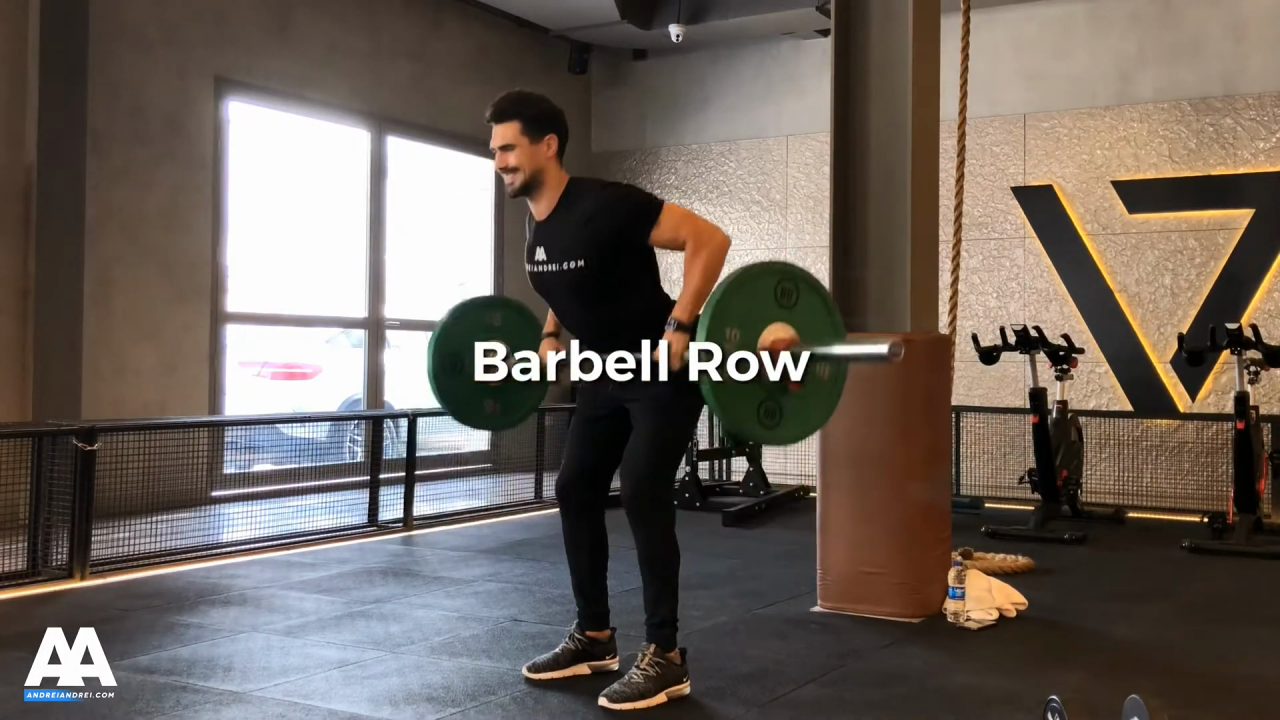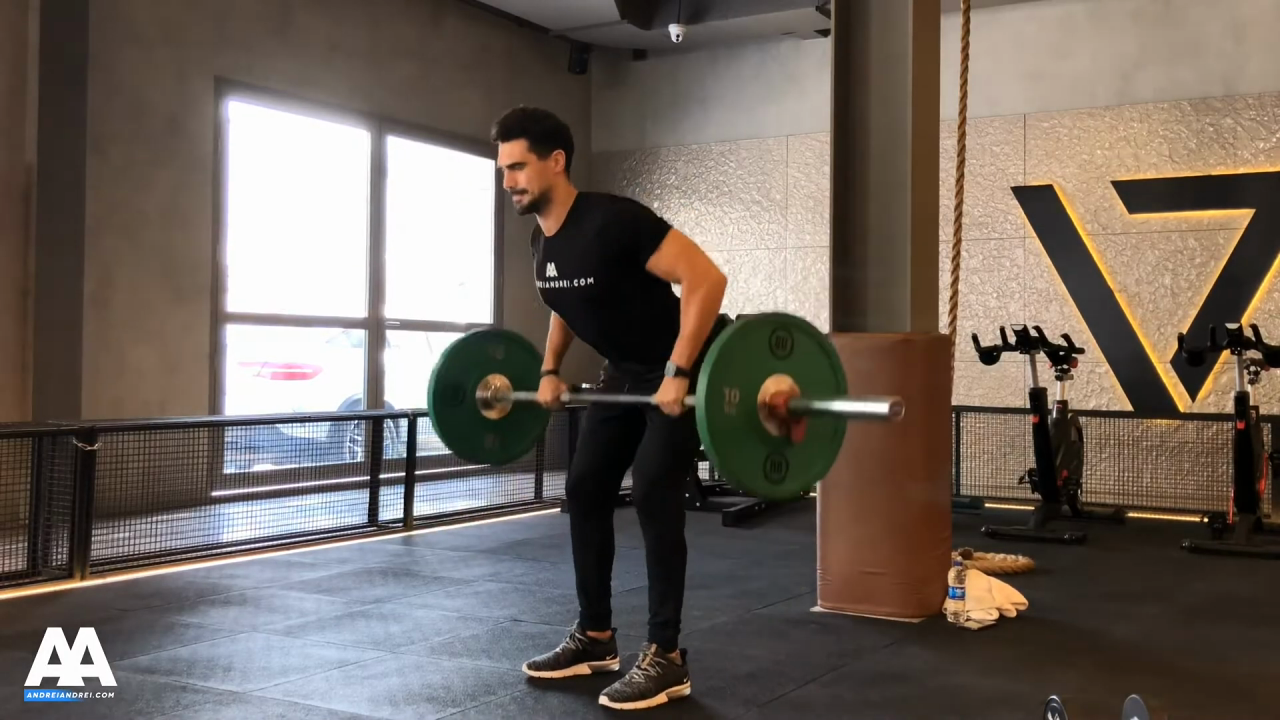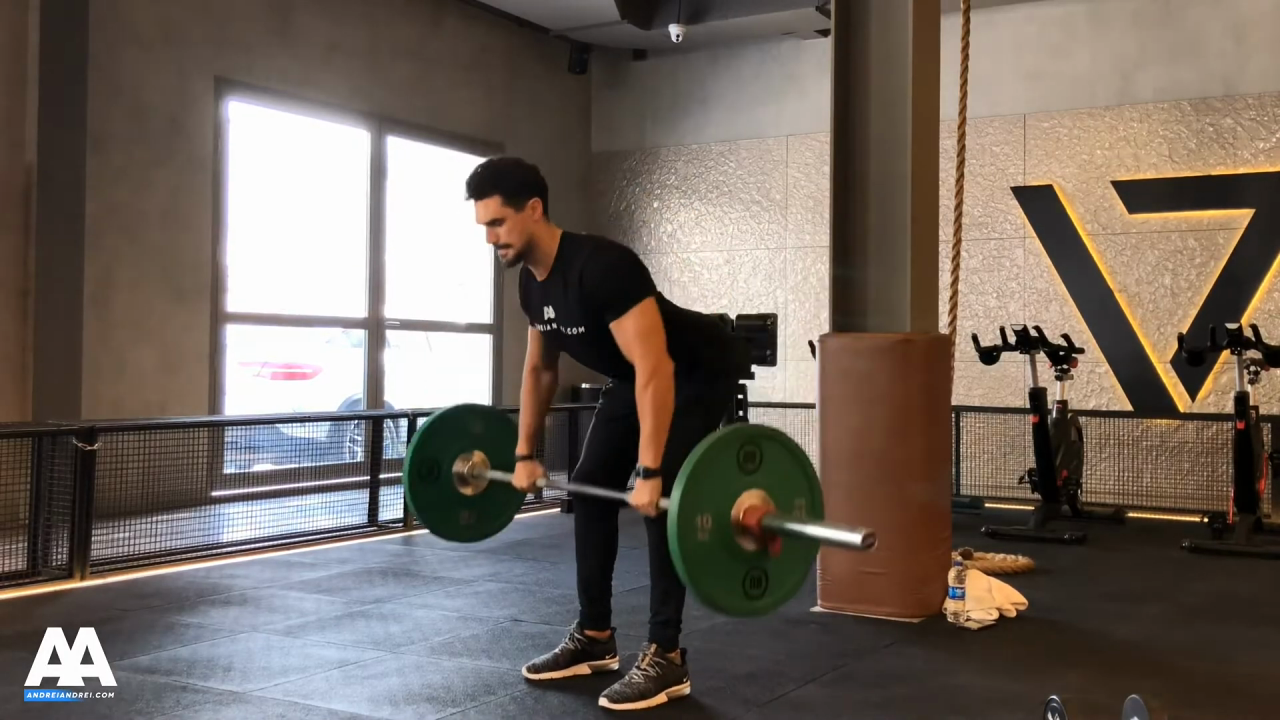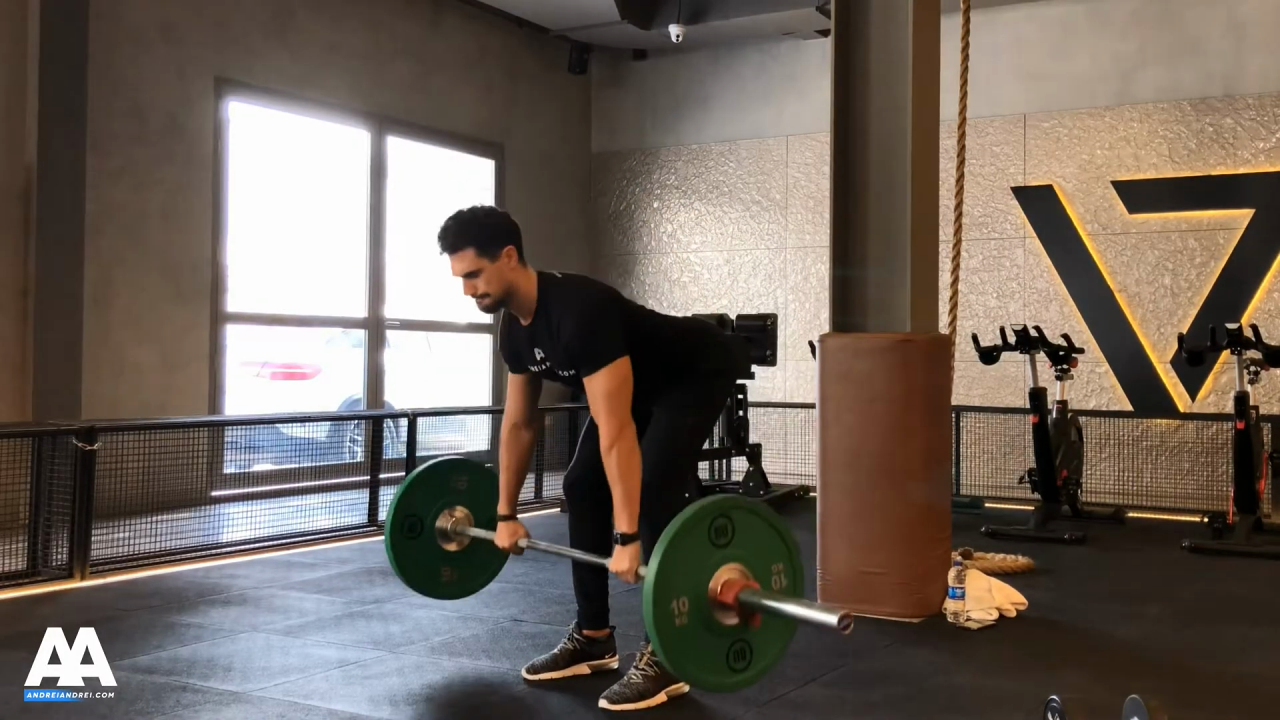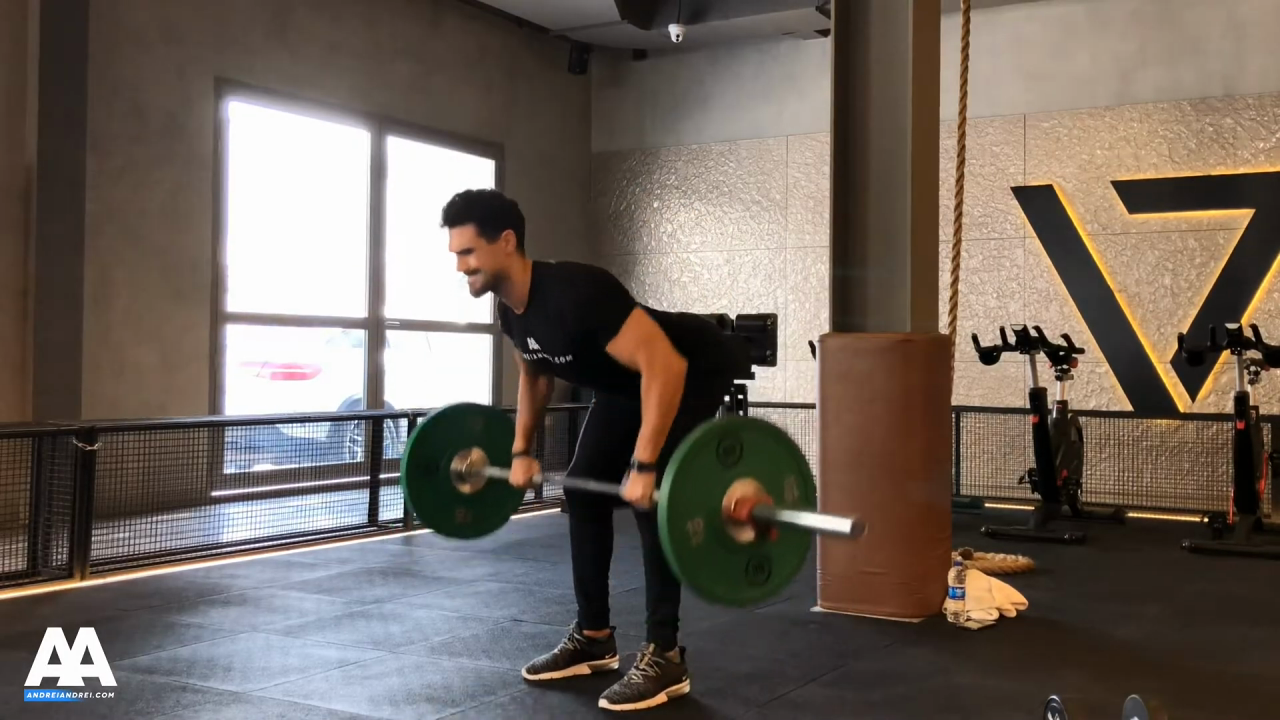
dt=0.4s
person 1, frame 1
left shoulder: (605, 204)
right shoulder: (537, 224)
left elbow: (710, 240)
left wrist: (681, 328)
right wrist: (553, 334)
left hip: (667, 370)
right hip: (609, 370)
left knee: (643, 496)
right knee: (575, 492)
left ankle: (665, 659)
right ankle: (593, 637)
person 1, frame 2
left shoulder: (614, 220)
right shoulder: (542, 240)
left elbow: (706, 280)
left wrist: (678, 375)
right wrist: (551, 371)
left hip: (682, 367)
right hip: (625, 371)
left knee: (654, 495)
right knee: (585, 490)
left ankle: (665, 658)
right ankle: (594, 637)
person 1, frame 3
left shoulder: (601, 267)
right shoulder: (531, 284)
left elbow: (655, 368)
right elbow: (539, 370)
left wrist: (650, 472)
right wrist: (525, 453)
left hip: (698, 371)
right hip: (630, 377)
left knee: (661, 500)
right knee: (590, 490)
left ankle: (665, 658)
right ankle: (594, 636)
person 1, frame 4
left shoulder: (580, 312)
right shoulder: (515, 329)
left elbow: (616, 433)
right elbow: (518, 425)
left wrist: (628, 540)
right wrist: (506, 514)
left hip: (697, 372)
right hip: (642, 379)
left knee: (655, 492)
right knee: (581, 487)
left ankle: (663, 658)
right ankle: (593, 636)
person 1, frame 5
left shoulder: (575, 293)
right shoulder: (511, 312)
left elbow: (666, 367)
right elbow: (534, 376)
left wrist: (645, 468)
right wrist: (522, 451)
left hip: (693, 370)
right hip: (623, 374)
left knee: (651, 497)
right knee: (584, 491)
left ankle: (664, 657)
right ankle: (593, 636)
